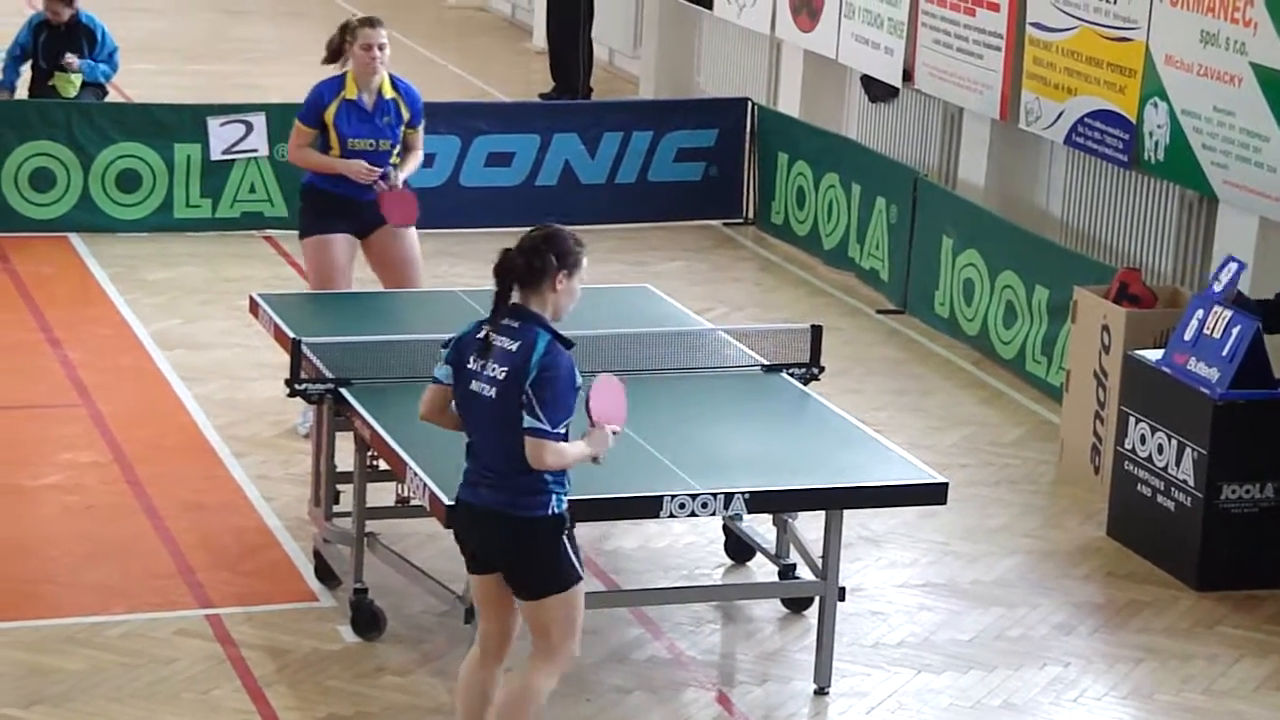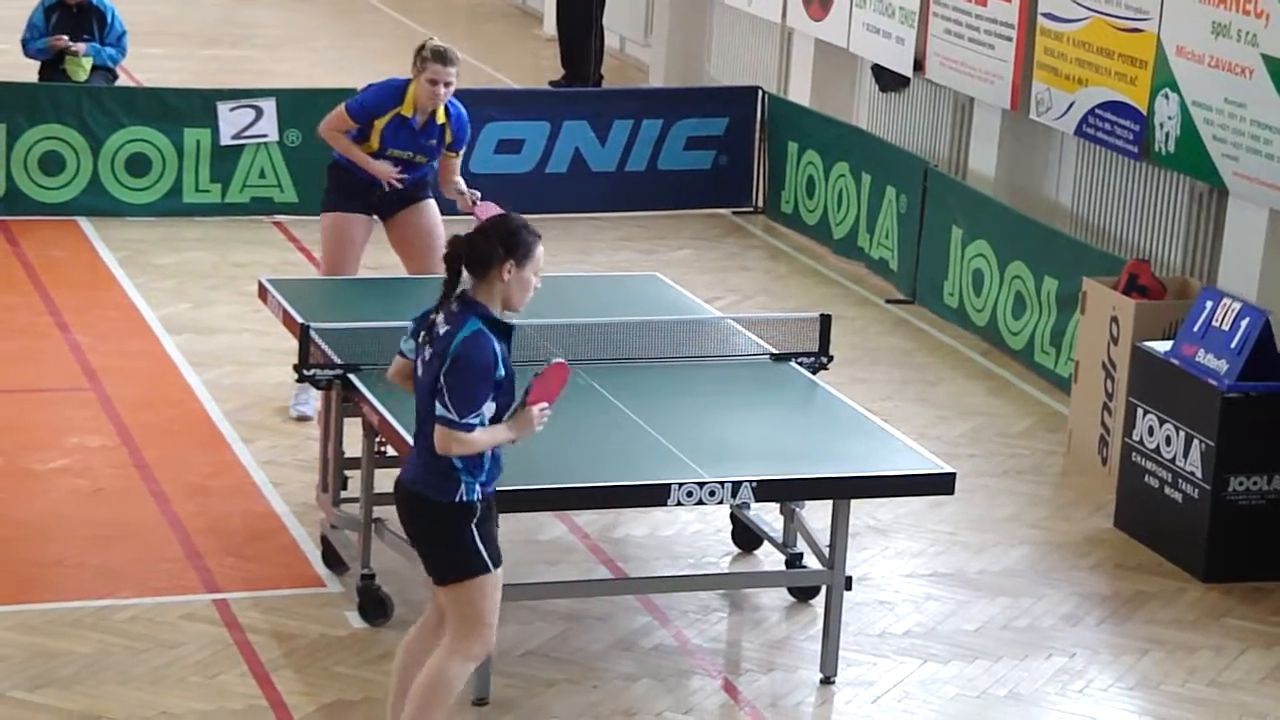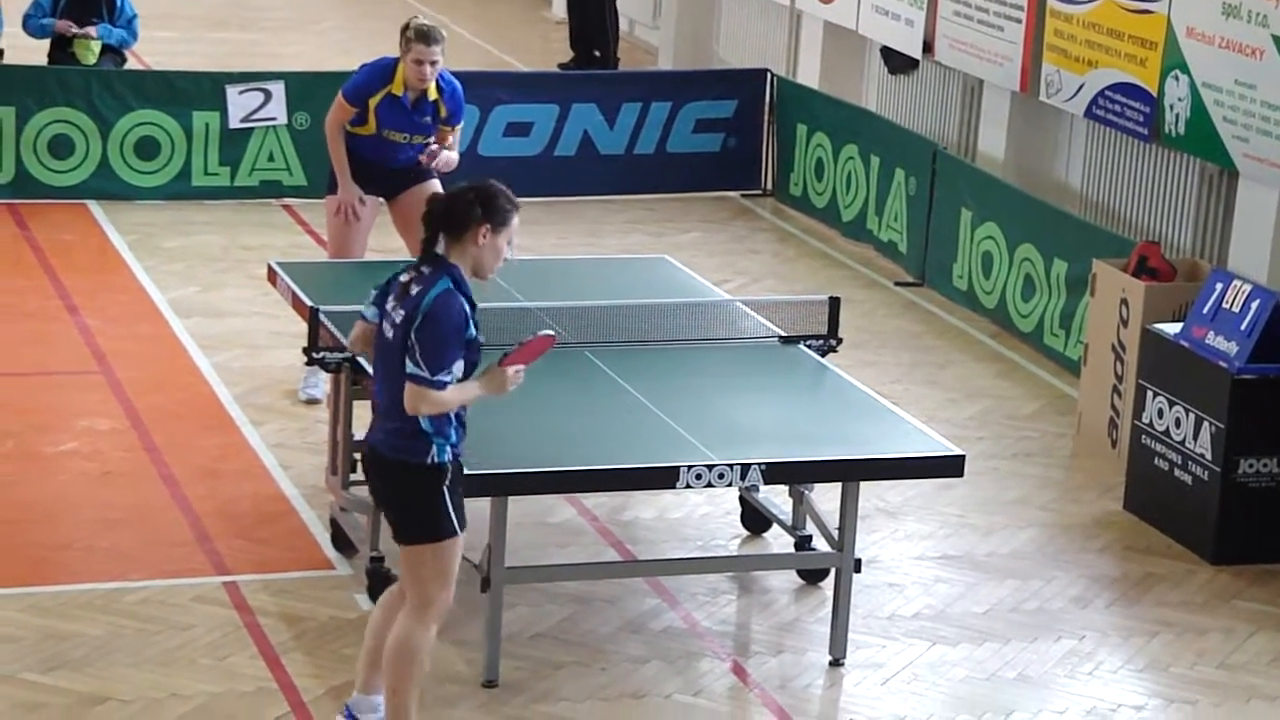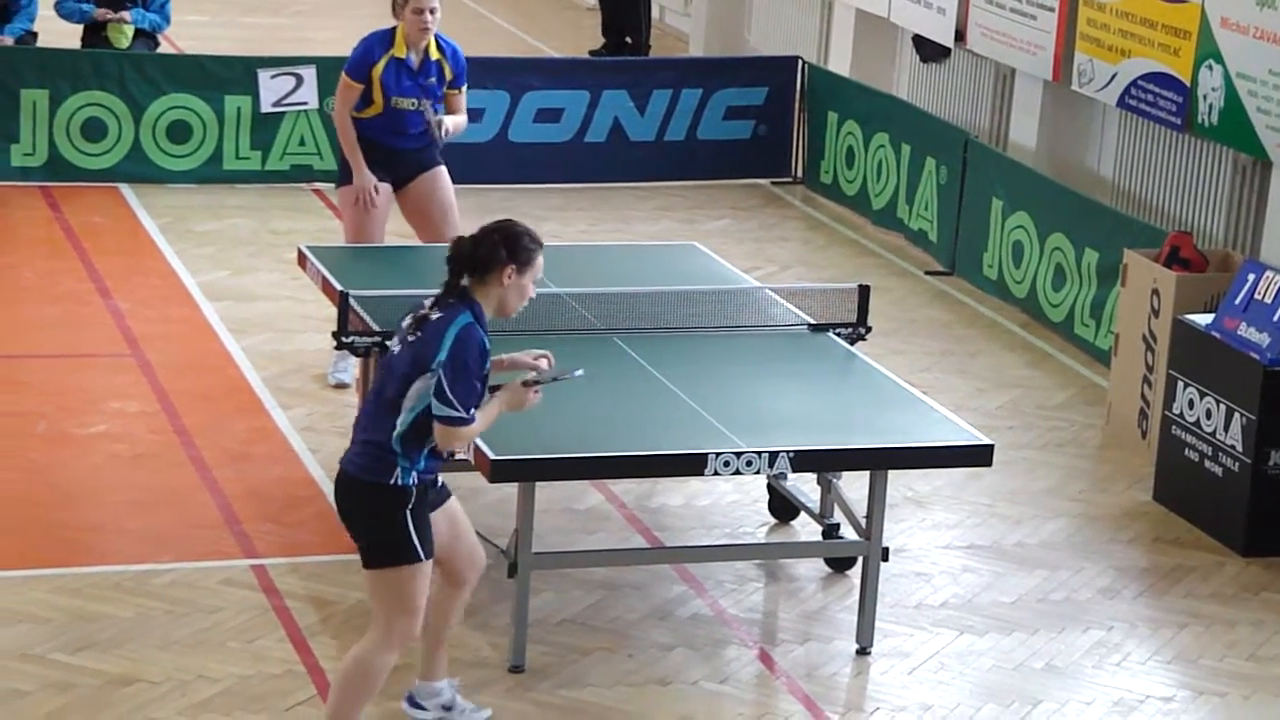
dt=0.7s
person 1, frame 1
left shoulder: (473, 336)
right shoulder: (550, 359)
left elbow: (431, 409)
right elbow: (543, 457)
right wrist: (590, 444)
left hip: (474, 512)
right hip: (530, 523)
left knee: (492, 644)
right knee: (554, 654)
person 1, frame 2
left shoulder: (438, 316)
right shoulder: (478, 346)
left elbow: (399, 375)
right elbow: (450, 441)
right wrist: (513, 428)
left hip: (422, 492)
right hip: (452, 504)
left knee: (444, 619)
right knee: (471, 642)
person 1, frame 3
left shoulder: (408, 278)
right shoulder: (447, 304)
left elbow: (360, 339)
right elbow: (422, 401)
right wrist: (486, 384)
left hip: (391, 457)
right hip: (421, 468)
left knee: (414, 587)
right knee: (431, 602)
person 1, frame 4
left shoulder: (442, 312)
right shoulder: (464, 335)
right elbow: (453, 435)
left wrist: (502, 365)
right wrist: (504, 401)
left hip: (405, 478)
right hip: (384, 488)
left knee: (466, 568)
right knee: (395, 628)
person 2, frame 1
left shoulder: (406, 97)
right shoulder: (326, 95)
left elbow: (414, 151)
right elbow: (295, 152)
left wrist: (399, 175)
right wrist: (343, 165)
left hip: (384, 206)
right hip: (328, 206)
right ankle: (314, 402)
person 2, frame 2
left shoulder: (456, 119)
right shoulder: (382, 96)
left elbow: (448, 177)
right elbow: (328, 129)
left wrist: (463, 194)
right wrist: (370, 164)
left hip: (410, 190)
right hip: (352, 183)
left knee: (437, 281)
right ankle: (308, 383)
person 2, frame 3
left shoulder: (450, 93)
right shoulder: (373, 76)
left elbow: (451, 153)
right elbow: (333, 125)
left wrist: (442, 158)
right wrist: (345, 184)
left hip: (413, 170)
right hip: (359, 167)
right ankle: (317, 364)
person 2, frame 4
left shoulder: (451, 56)
right shoulder: (373, 48)
left elbow: (460, 116)
right elbow: (341, 112)
left wrist: (447, 122)
right wrist: (359, 170)
left hip: (420, 155)
right hip: (369, 154)
right ankle: (345, 351)
